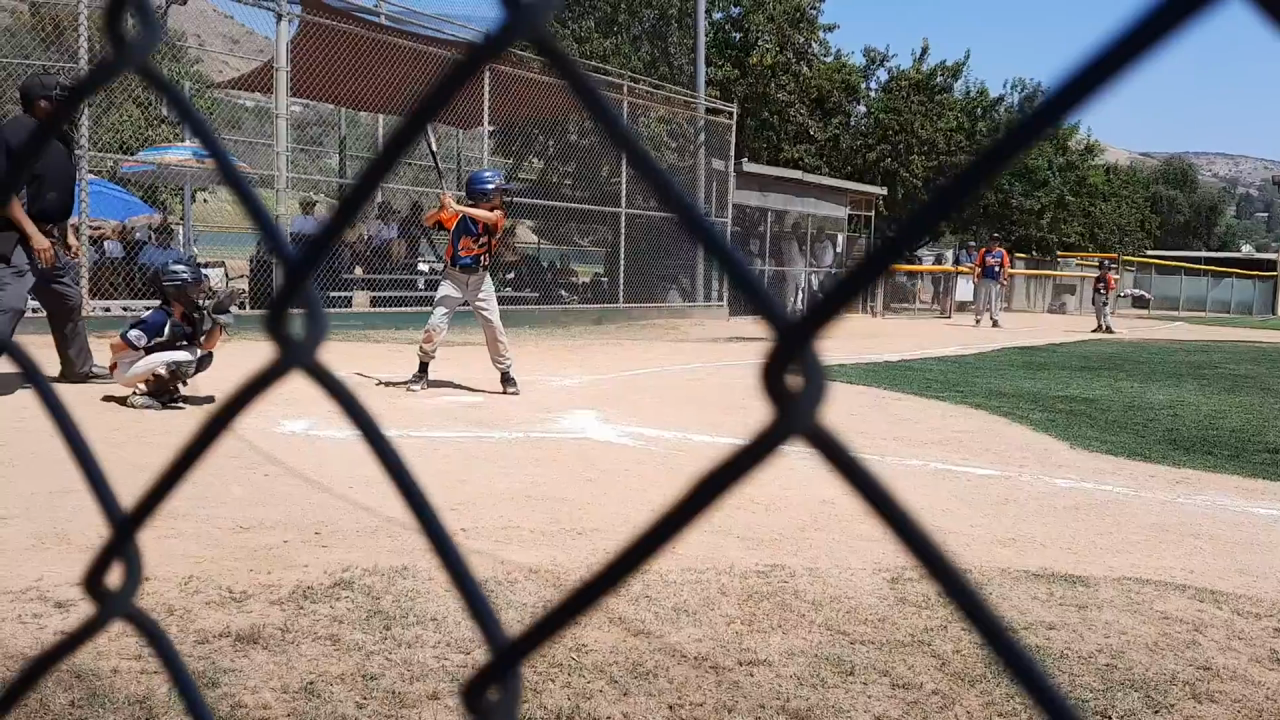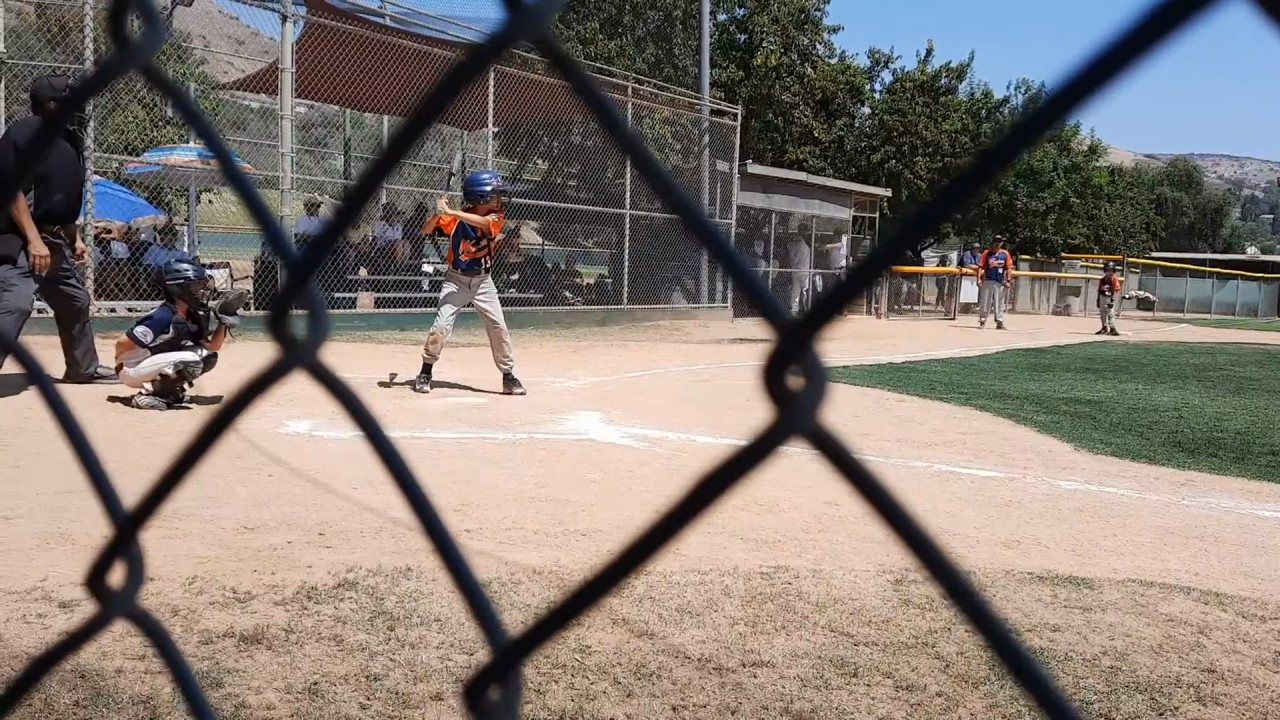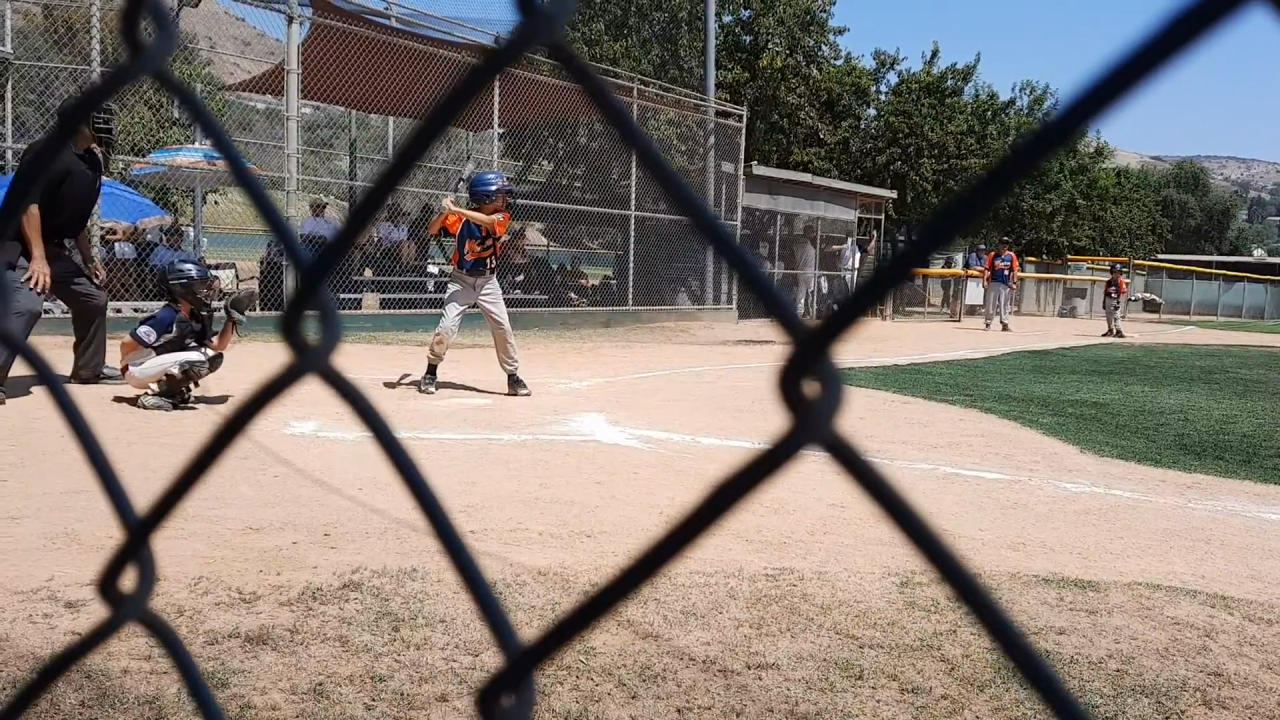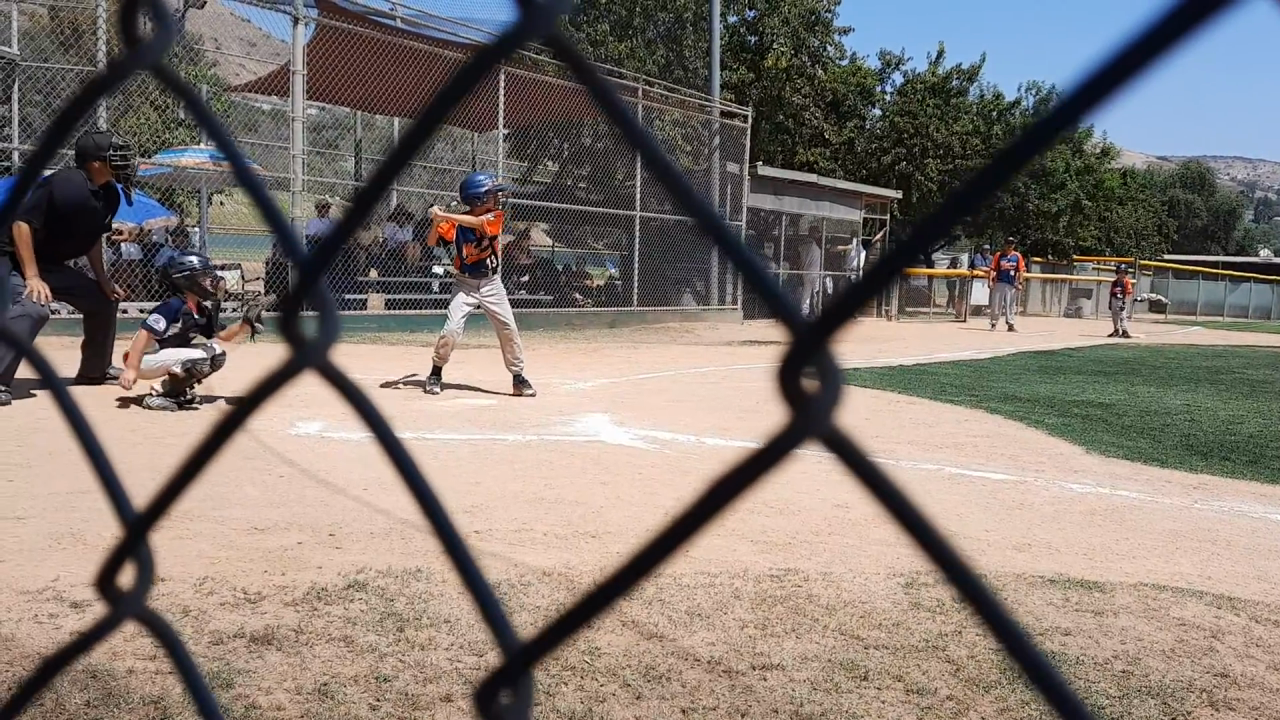
dt=0.7s
person 1, frame 1
left shoulder: (56, 138)
left wrist: (68, 234)
right wrist: (33, 234)
left hip: (47, 239)
left knee: (69, 301)
left ankle: (78, 367)
person 1, frame 2
left shoulder: (66, 138)
right shoulder: (25, 133)
left wrist: (74, 238)
right wrist: (33, 239)
left hip: (54, 241)
left knee: (76, 301)
left ankle: (83, 367)
person 1, frame 3
left shoulder: (92, 160)
right elbow: (27, 204)
left wrist: (89, 257)
right wrist: (38, 258)
left hip: (56, 249)
left knee: (93, 298)
right knee: (25, 305)
left ankle: (89, 368)
person 1, frame 4
left shoulder: (110, 195)
right shoulder: (63, 184)
left elbow: (93, 237)
left wrist: (102, 279)
right wrist: (32, 277)
left hip: (54, 264)
left knee: (104, 300)
right knee: (33, 308)
left ankle: (94, 370)
person 2, frame 1
left shoulder: (498, 214)
right shoulder: (456, 214)
left elbow: (491, 218)
right elbow: (427, 222)
left wrist: (457, 207)
right wrist: (442, 208)
left hip: (480, 279)
right hip: (453, 277)
left knee: (494, 327)
right knee: (436, 324)
left ankle: (506, 375)
right ankle: (422, 372)
person 2, frame 2
left shoulder: (496, 217)
right shoulder: (456, 217)
left elbow: (482, 222)
right elbow: (426, 230)
left wrist: (450, 212)
right wrist: (439, 212)
left hip: (483, 281)
right hip: (456, 280)
left knee: (498, 328)
right knee: (441, 326)
left ankle: (508, 376)
right ankle: (425, 372)
person 2, frame 3
left shoulder: (502, 217)
right shoulder: (461, 217)
left elbow: (487, 221)
right elbow: (432, 230)
left wrist: (455, 209)
right wrist: (445, 211)
left hip: (488, 282)
right hip: (461, 280)
left knee: (503, 328)
right knee: (446, 327)
left ankle: (513, 377)
right ankle: (430, 373)
person 2, frame 4
left shoulder: (496, 216)
right shoulder: (457, 221)
left elbow: (476, 222)
right elbow: (431, 242)
left wrist: (444, 216)
right wrist: (436, 220)
left hip: (491, 283)
right hip: (464, 284)
left knee: (509, 329)
right knee: (451, 330)
left ankle: (519, 379)
right ankle: (435, 375)
person 3, frame 1
left shoulder: (187, 317)
right shoulder: (158, 319)
left elbow: (206, 345)
right elbow: (115, 345)
left hip: (151, 363)
right hip: (126, 369)
left knee: (203, 356)
right knee: (183, 361)
left ankle: (160, 389)
right ankle: (141, 393)
person 3, frame 2
left shoulder: (192, 317)
right shoulder: (163, 317)
left elbow: (212, 346)
right elbow: (123, 343)
right wrist: (122, 363)
left hip: (156, 364)
right hip: (131, 370)
left knee: (208, 356)
right knee: (190, 362)
left ankle: (166, 390)
right ankle: (147, 394)
person 3, frame 3
left shoulder: (196, 317)
right shoulder: (166, 317)
left elbow: (218, 345)
right elbow: (127, 343)
left wrist: (231, 318)
right wrist: (126, 365)
left hip: (160, 365)
right hip: (138, 371)
left knee: (213, 357)
right knee: (196, 361)
left ankle: (172, 390)
right ankle: (152, 394)
person 3, frame 4
left shoulder: (202, 310)
right shoulder: (174, 306)
left elbow: (224, 335)
right elbow: (144, 334)
left wrist: (247, 322)
right wrist: (130, 369)
left hip: (166, 353)
right hip: (146, 359)
left knee: (216, 355)
right knee: (199, 360)
left ankle: (176, 390)
right ankle: (157, 395)
